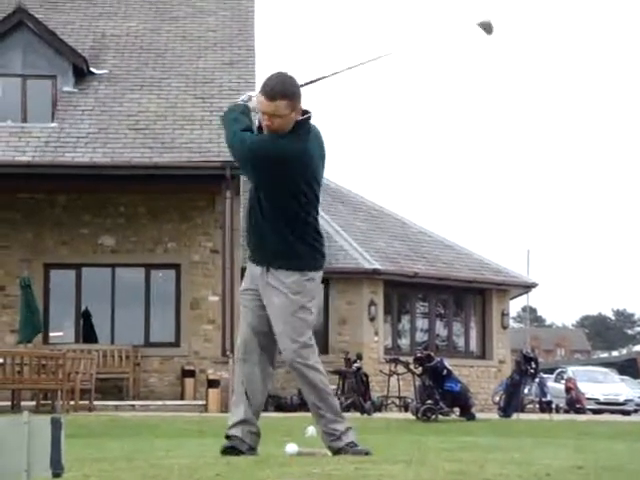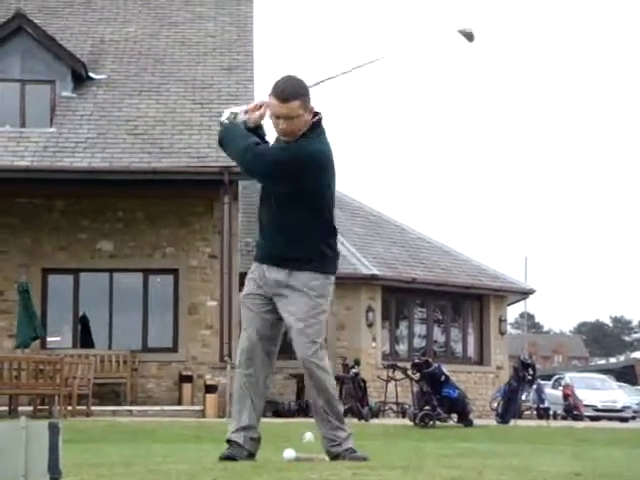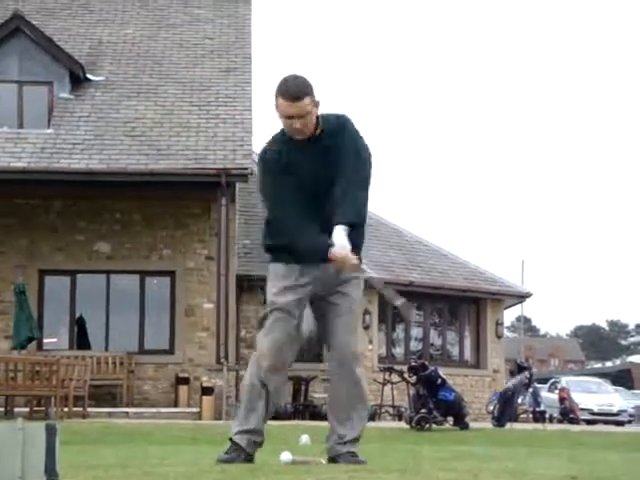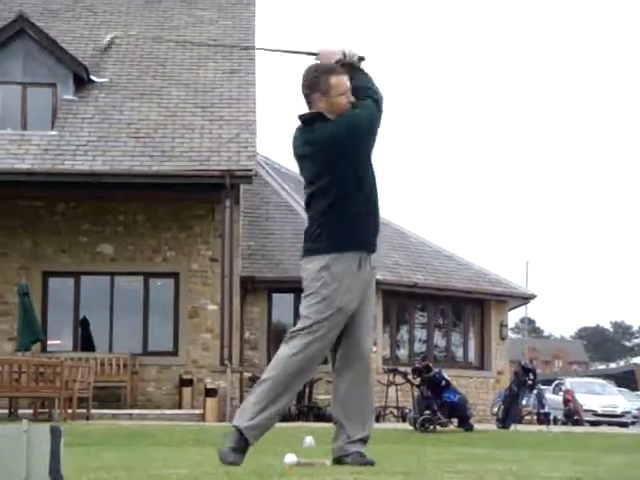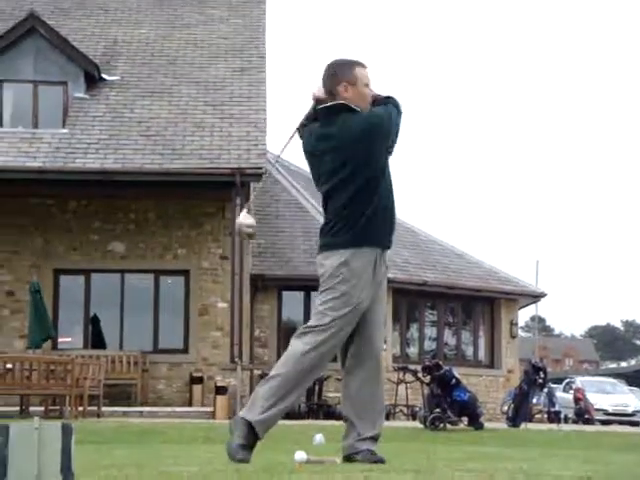
dt=0.3s
person 1, frame 1
left shoulder: (286, 150)
right shoulder: (305, 136)
left elbow: (240, 140)
right elbow: (260, 149)
left wrist: (237, 111)
right wrist: (252, 119)
left hip: (293, 269)
right hip: (262, 264)
left knee: (298, 353)
right knee: (249, 348)
left ankle: (339, 436)
right ankle: (243, 433)
person 1, frame 2
left shoulder: (307, 150)
right shoulder: (280, 146)
left elbow: (248, 155)
left wrist: (234, 125)
right wrist: (252, 125)
left hip: (310, 271)
right hip: (267, 267)
left knee: (310, 355)
right knee: (250, 354)
left ankle: (340, 441)
right ankle: (244, 439)
person 1, frame 3
left shoulder: (341, 131)
right shoulder: (273, 155)
left elbow: (353, 181)
right elbow: (284, 218)
left wrist: (343, 232)
right wrist: (324, 249)
left hip: (342, 268)
right hip: (292, 267)
left knee: (345, 356)
right knee: (270, 355)
left ankle: (344, 443)
right ankle: (244, 440)
person 1, frame 4
left shoulder: (307, 134)
right shoulder: (347, 130)
left elbow: (359, 101)
right elbow: (372, 98)
left wrist: (338, 70)
right wrist: (350, 65)
left hip: (355, 259)
right hip: (335, 260)
left knee: (356, 355)
right knee: (304, 347)
left ankle: (350, 443)
right ankle: (243, 429)
person 1, frame 5
left shoulder: (315, 134)
right shoulder: (369, 127)
right elbow: (392, 106)
left wrist: (322, 100)
right wrist: (333, 97)
left hip: (363, 255)
right hip: (352, 255)
left knee: (367, 353)
right knee: (316, 342)
left ankle: (360, 441)
right ankle: (251, 421)
